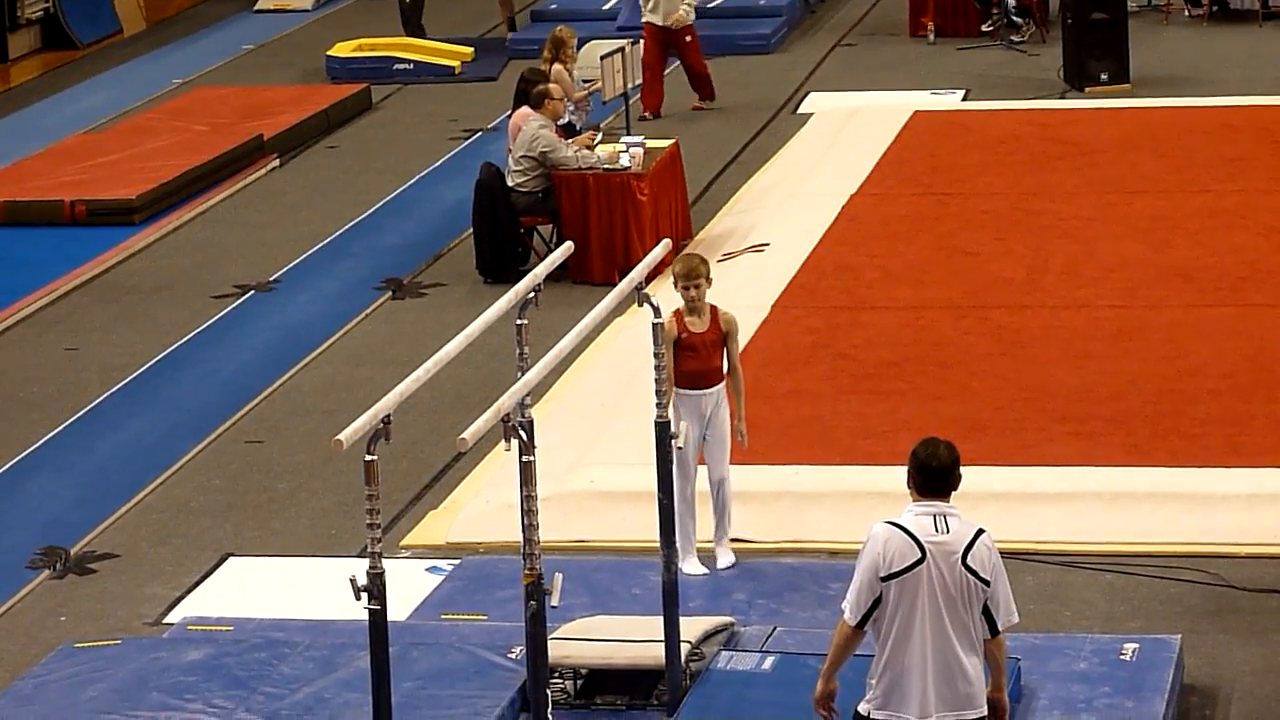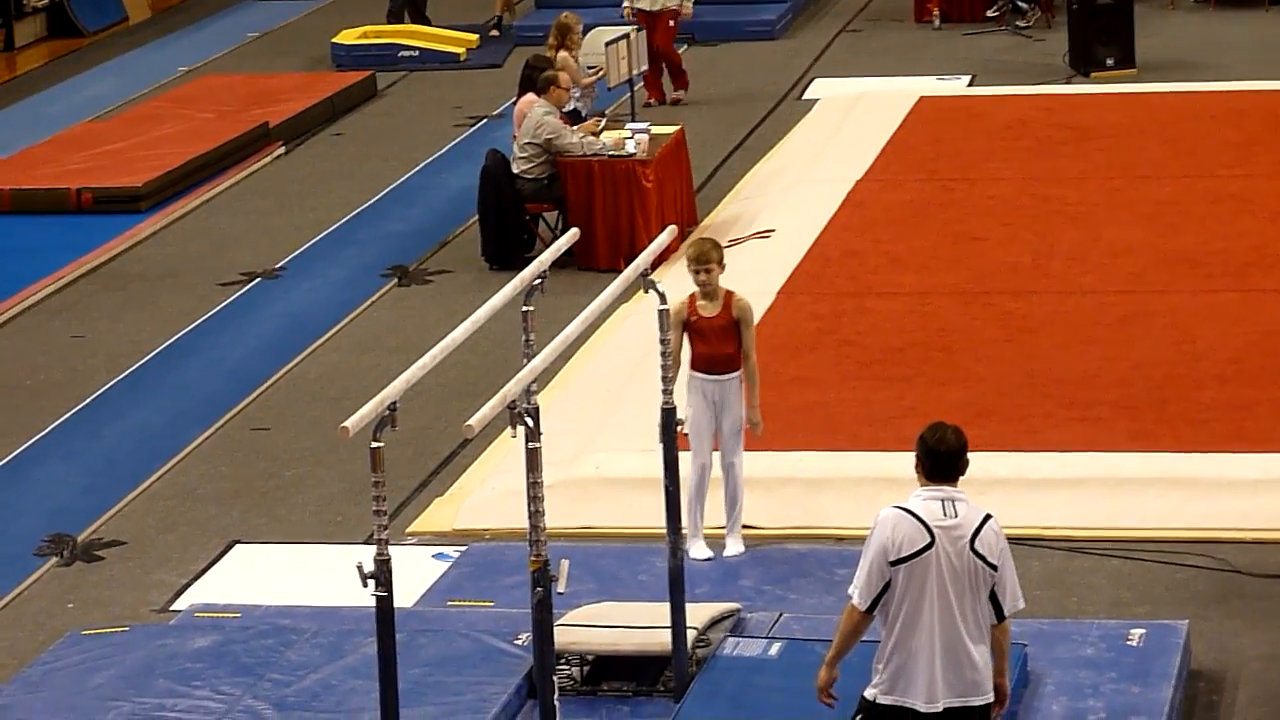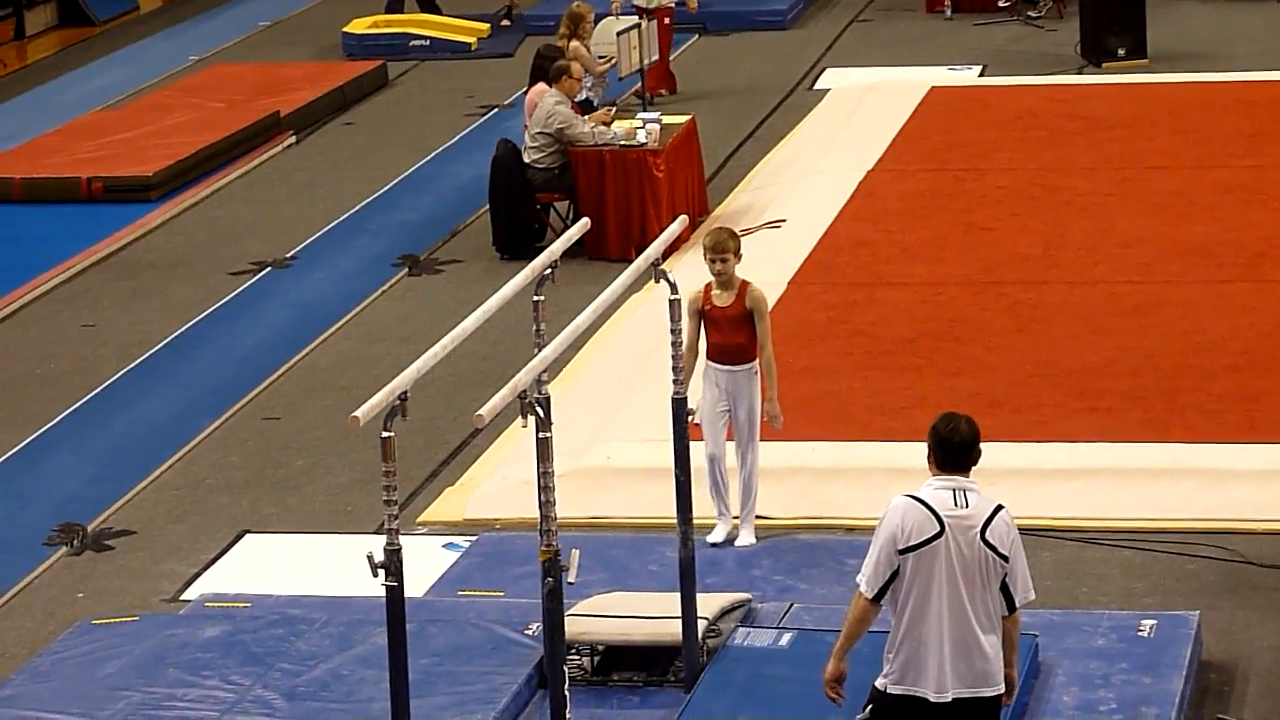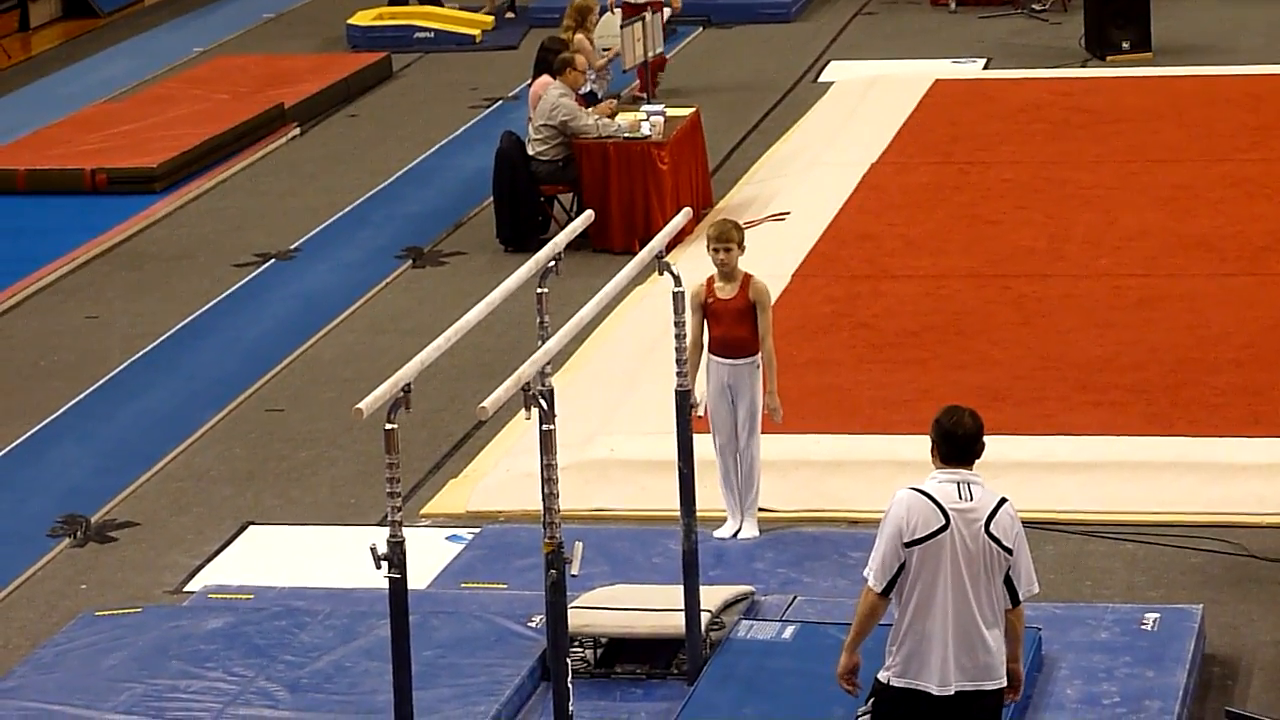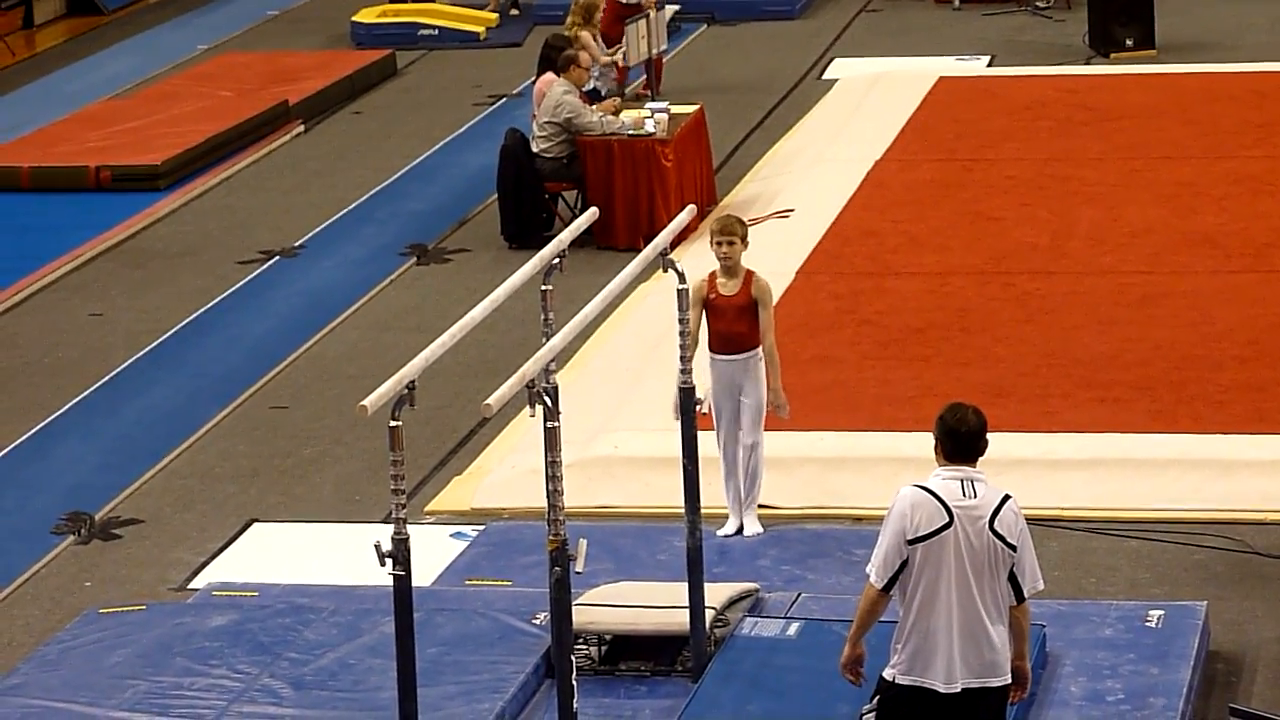
dt=0.2s
person 1, frame 1
left shoulder: (725, 320)
right shoulder: (670, 326)
left elbow: (735, 369)
right elbow: (666, 378)
left wrist: (740, 416)
left hip: (716, 400)
right hip: (685, 402)
left knee: (720, 476)
right knee: (685, 481)
left ankle: (722, 542)
right ankle: (687, 553)
person 1, frame 2
left shoulder: (739, 306)
right shoulder: (682, 310)
left elbow: (750, 357)
right elbow: (673, 357)
left wrist: (754, 404)
left hip: (731, 386)
right hip: (699, 386)
left knee: (732, 461)
right knee: (700, 464)
left ankle: (734, 532)
right ankle: (695, 536)
person 1, frame 3
left shoulder: (753, 296)
right shoulder: (698, 299)
left elbow: (766, 348)
right elbow: (691, 348)
left wrist: (772, 397)
left hip: (745, 376)
right hip: (714, 377)
left knee: (747, 452)
right knee: (713, 451)
left ankle: (746, 523)
right ankle: (723, 517)
person 1, frame 4
left shoulder: (756, 289)
right shoulder: (701, 292)
left elbow: (766, 341)
right elbow: (695, 342)
left wrist: (772, 390)
left hip: (748, 370)
right hip: (717, 371)
left knee: (748, 446)
right knee: (723, 446)
left ankle: (749, 515)
right ankle: (733, 514)
person 1, frame 5
left shoulder: (758, 284)
right shoulder: (702, 287)
left elbow: (768, 337)
right elbow: (692, 336)
left wrist: (773, 386)
left hip: (749, 366)
right hip: (718, 367)
left knee: (749, 441)
right knee: (726, 444)
left ankle: (749, 510)
right ankle: (735, 512)
person 2, frame 1
left shoulder: (885, 538)
right shoulder: (980, 544)
left elbow: (854, 623)
right elbow: (993, 631)
left wrist: (827, 677)
right wrist: (998, 689)
person 2, frame 2
left shoulder: (893, 523)
right shoulder: (988, 529)
left elbow: (862, 607)
right elbow: (999, 617)
left wrist: (830, 664)
right wrist: (1000, 675)
left hip: (900, 688)
right hip: (970, 690)
person 2, frame 3
left shoulder: (903, 511)
right shoulder: (999, 520)
left elbow: (870, 596)
right elbow: (1010, 608)
left wrist: (838, 656)
right wrist: (1008, 666)
left hip: (910, 678)
right hip: (980, 680)
person 2, frame 4
left shoulder: (908, 504)
right shoulder: (1003, 513)
left elbow: (878, 591)
right elbow: (1014, 602)
left wrist: (851, 651)
right wrist: (1014, 660)
left hip: (914, 671)
right hip: (983, 674)
person 2, frame 5
left shoulder: (911, 501)
right shoulder: (1007, 509)
left elbow: (880, 587)
right elbow: (1018, 598)
left wrist: (854, 643)
right wrist: (1019, 658)
left hip: (918, 669)
right hip: (987, 670)
